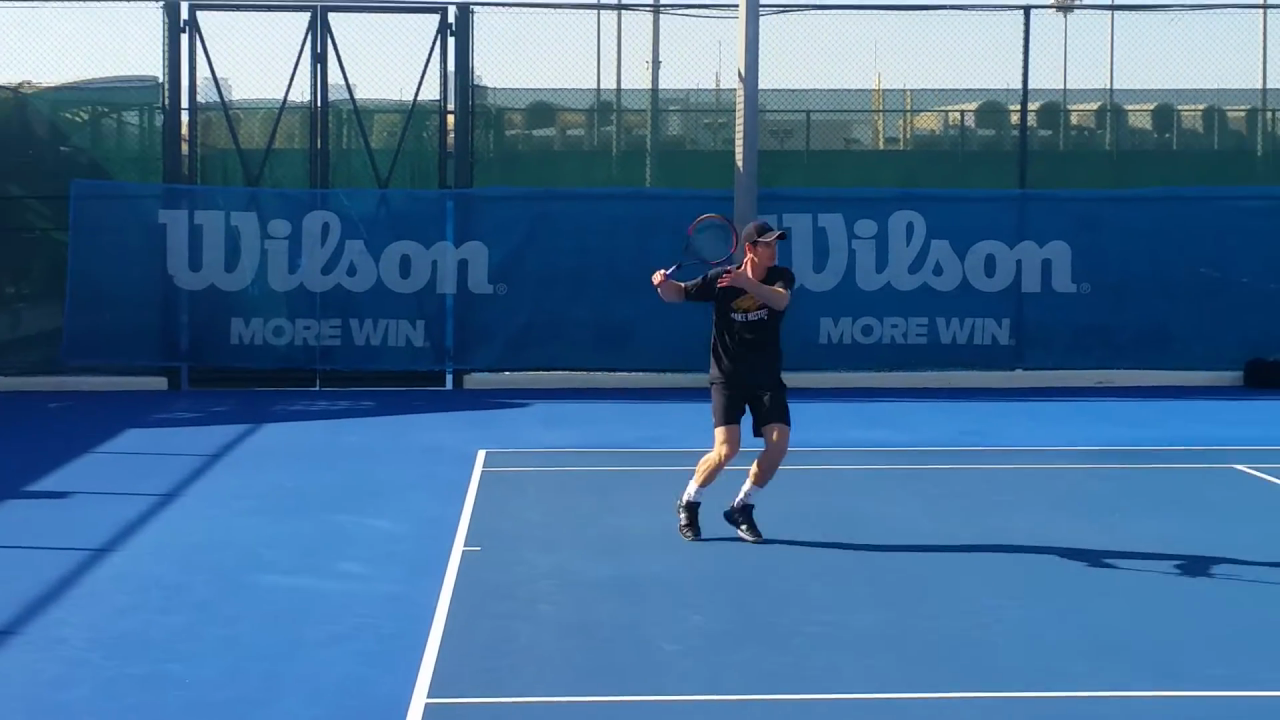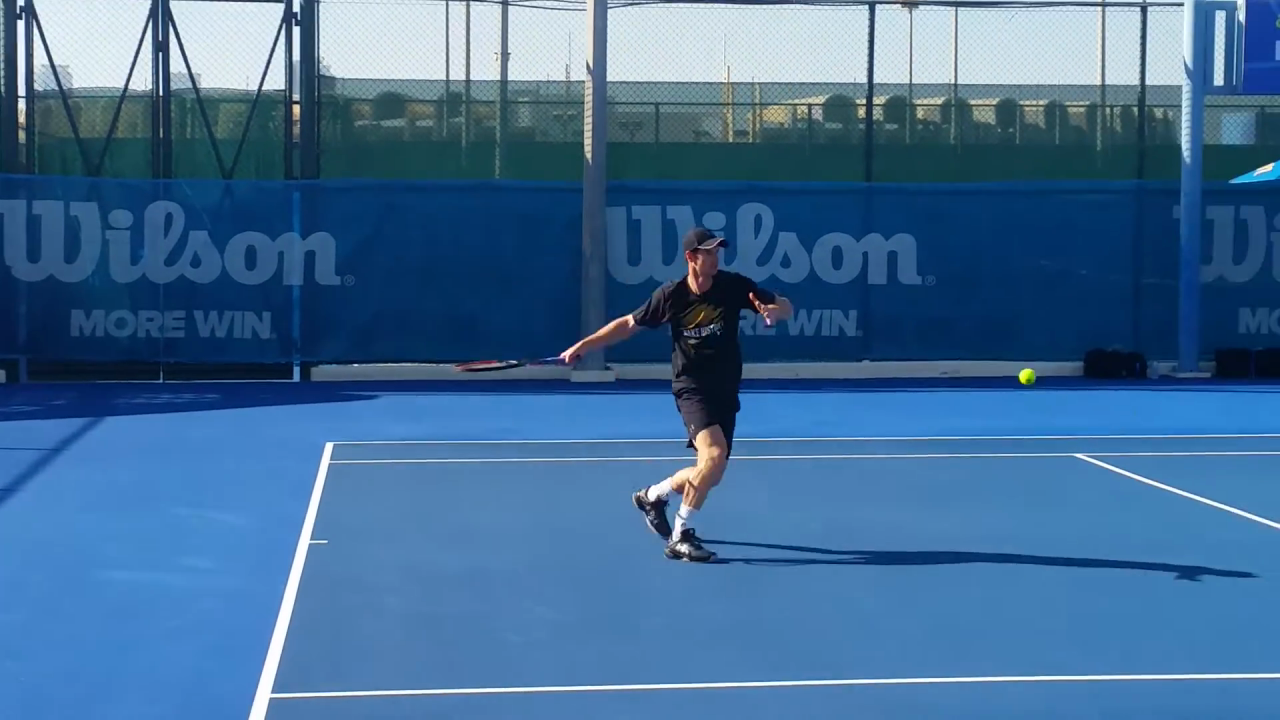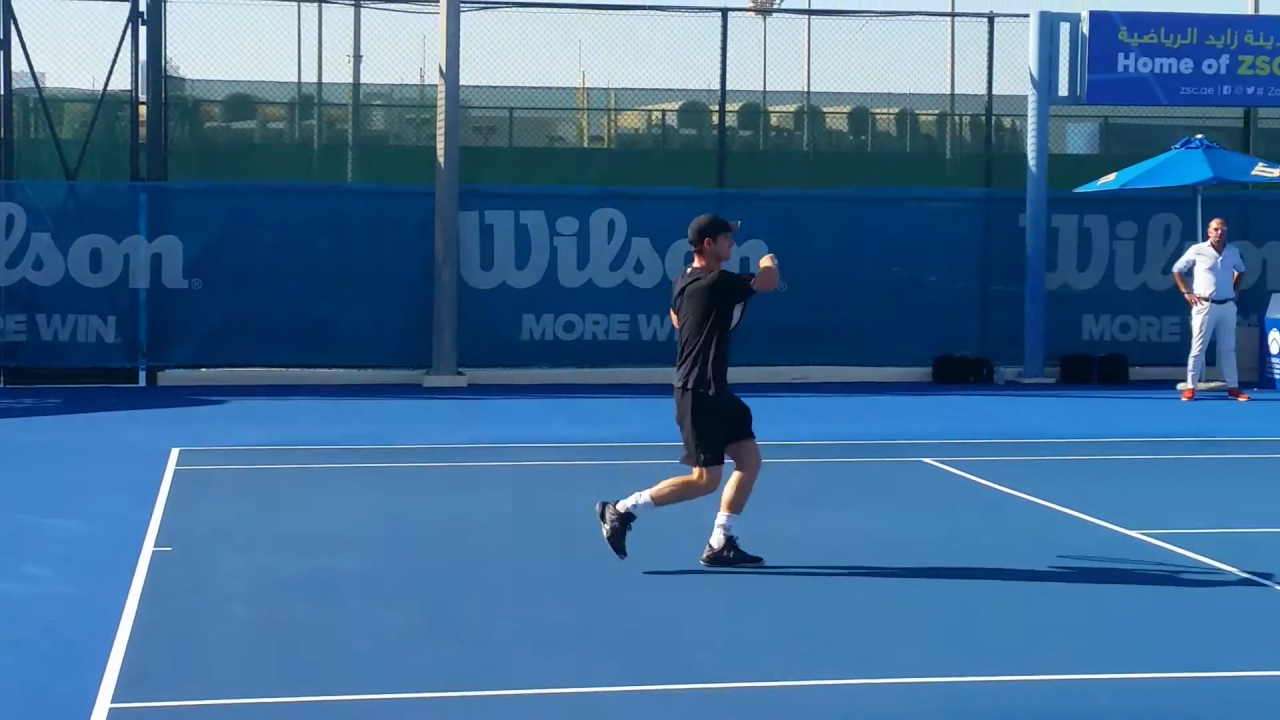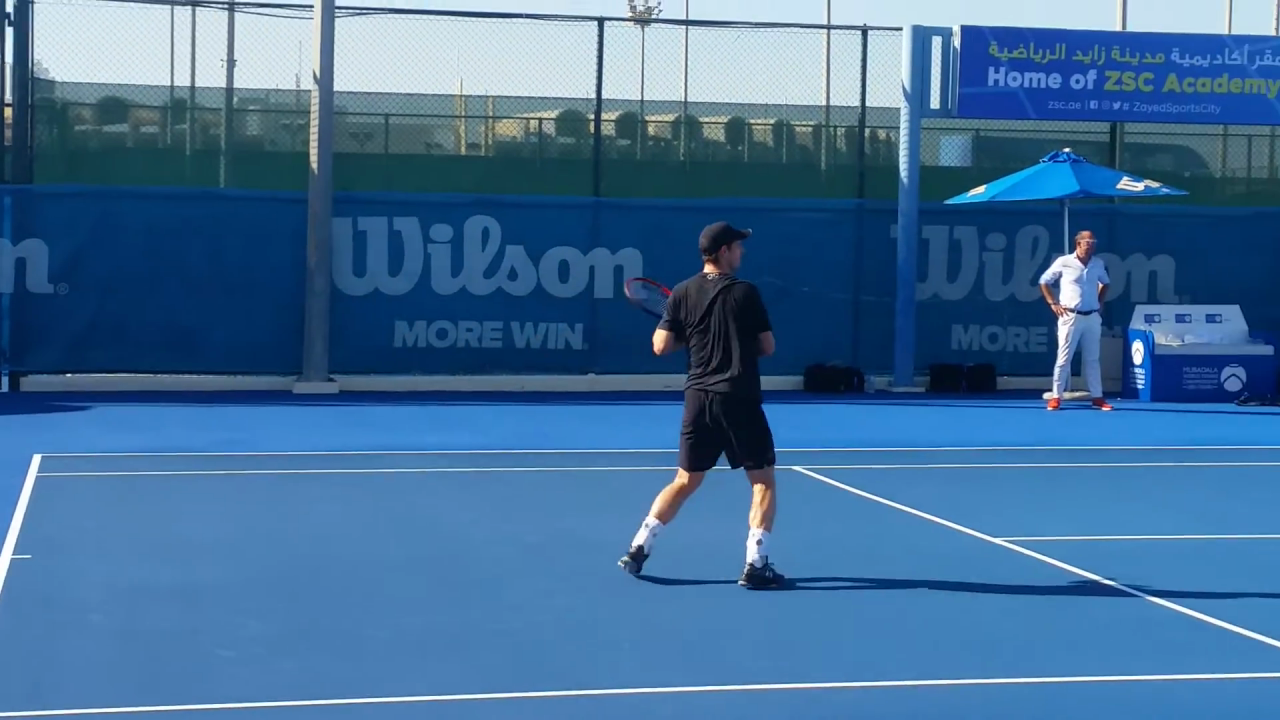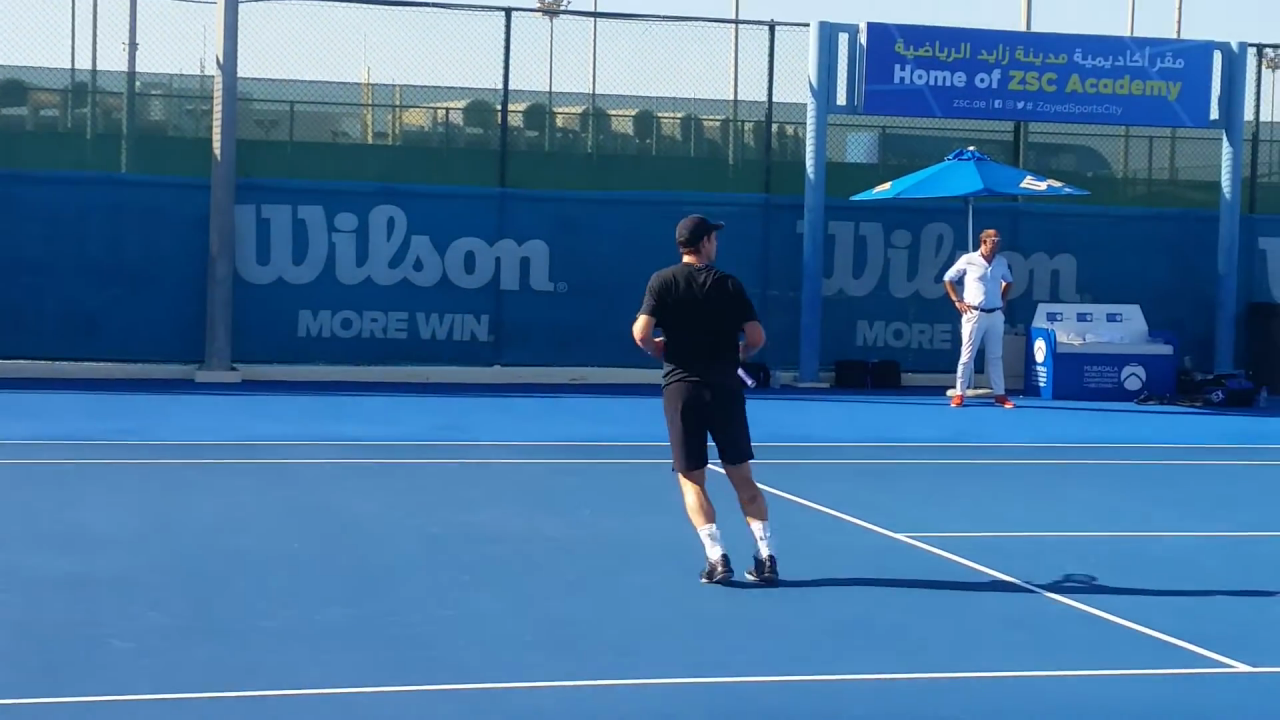
dt=0.4s
person 1, frame 1
left shoulder: (782, 276)
right shoulder: (721, 278)
left elbow: (780, 300)
right elbow: (675, 293)
left wrist: (748, 282)
right wrist: (661, 281)
left hip: (768, 377)
right hip: (729, 376)
left knee: (778, 445)
right knee: (726, 450)
left ankle: (741, 507)
right ankle: (689, 503)
person 1, frame 2
left shoulder: (732, 284)
right shoulder: (668, 297)
left elbow: (784, 306)
right elbow: (628, 324)
left wrist: (775, 310)
right wrist: (582, 346)
left hip: (722, 393)
right hip: (692, 389)
left knee: (709, 471)
right knee: (713, 457)
left ankle: (652, 496)
right ankle: (680, 536)
person 1, frame 3
left shoulder: (687, 281)
right shoulder: (716, 283)
left elbow: (678, 322)
right elbow: (769, 282)
right wrist: (769, 261)
left hip: (710, 390)
right hip: (700, 393)
left knee: (750, 461)
right knee: (703, 480)
left ankle: (721, 544)
right ankle: (621, 510)
person 1, frame 4
left shoulder: (680, 294)
right shoulder: (745, 292)
left elbow: (661, 346)
right elbow: (767, 347)
left hip: (697, 397)
right hip: (739, 398)
left knee: (685, 481)
right knee: (764, 482)
left ankle: (639, 547)
right ankle: (757, 564)
person 1, frame 5
left shoulder: (662, 281)
right shoulder: (730, 284)
left elbow: (641, 334)
right elbow: (757, 338)
left hip: (682, 389)
right hip: (726, 390)
left knee: (691, 480)
right knee: (741, 477)
left ankle: (717, 556)
right ankle: (765, 557)
